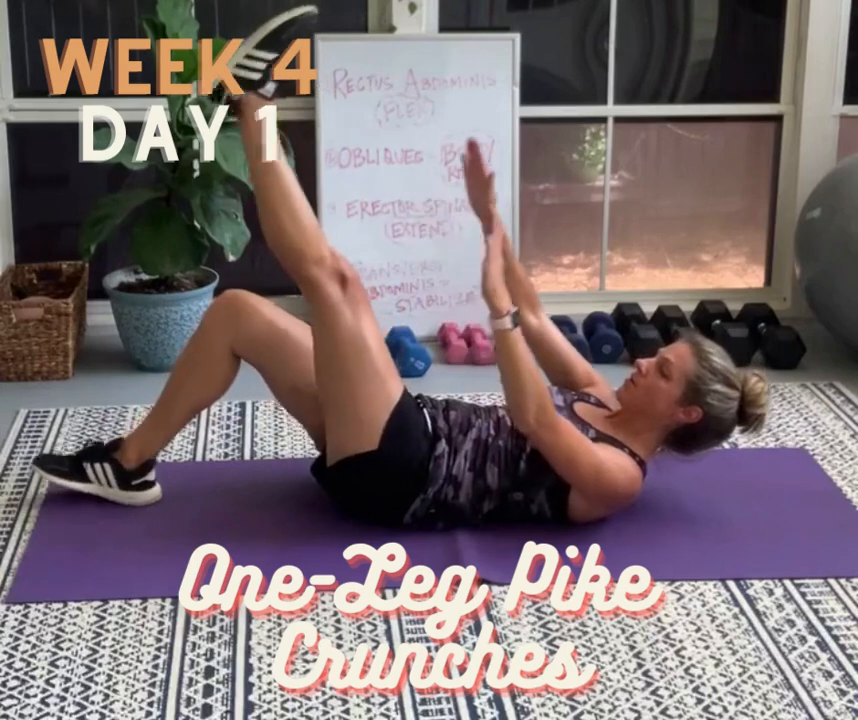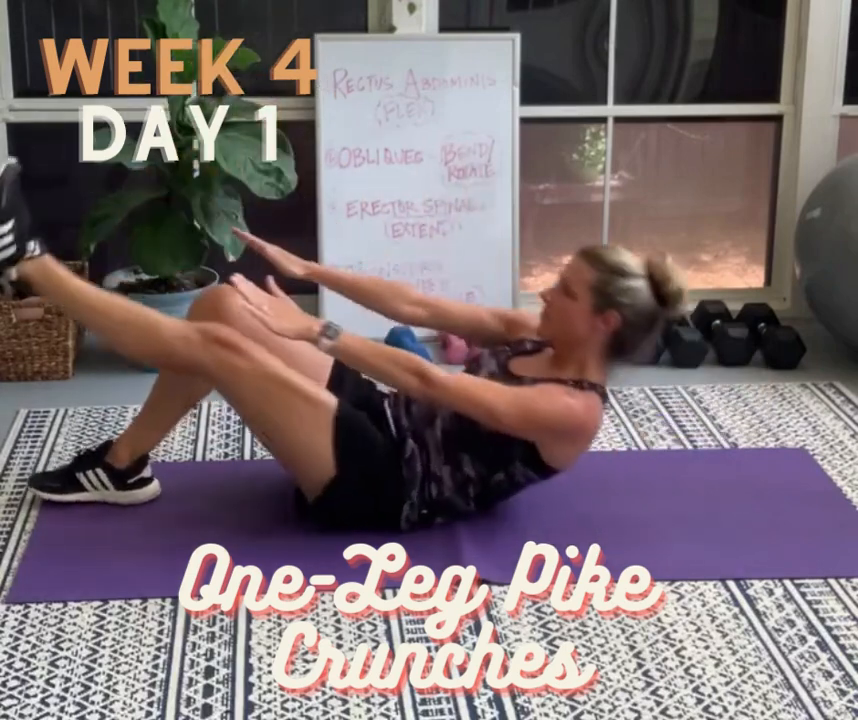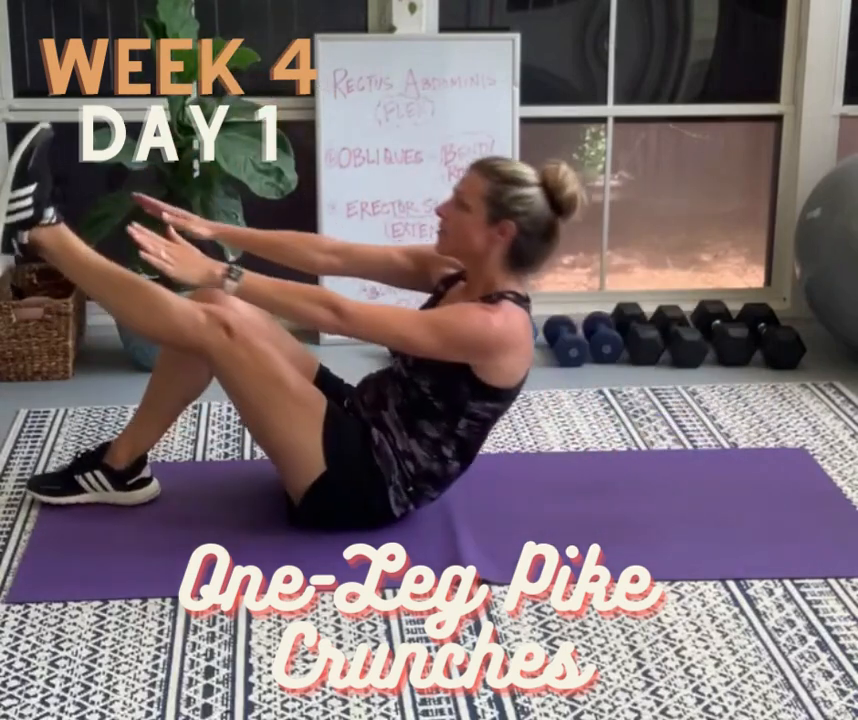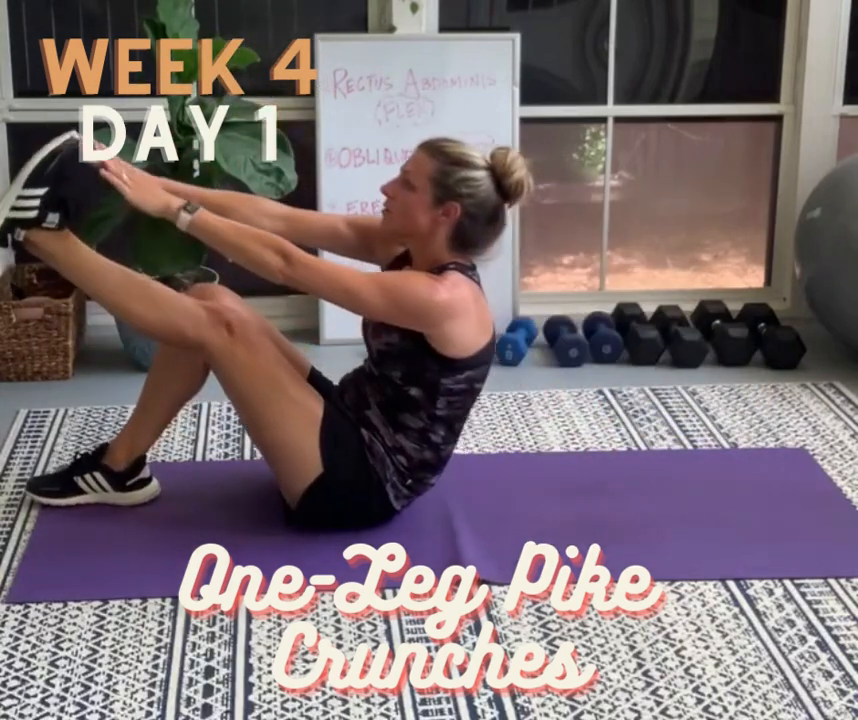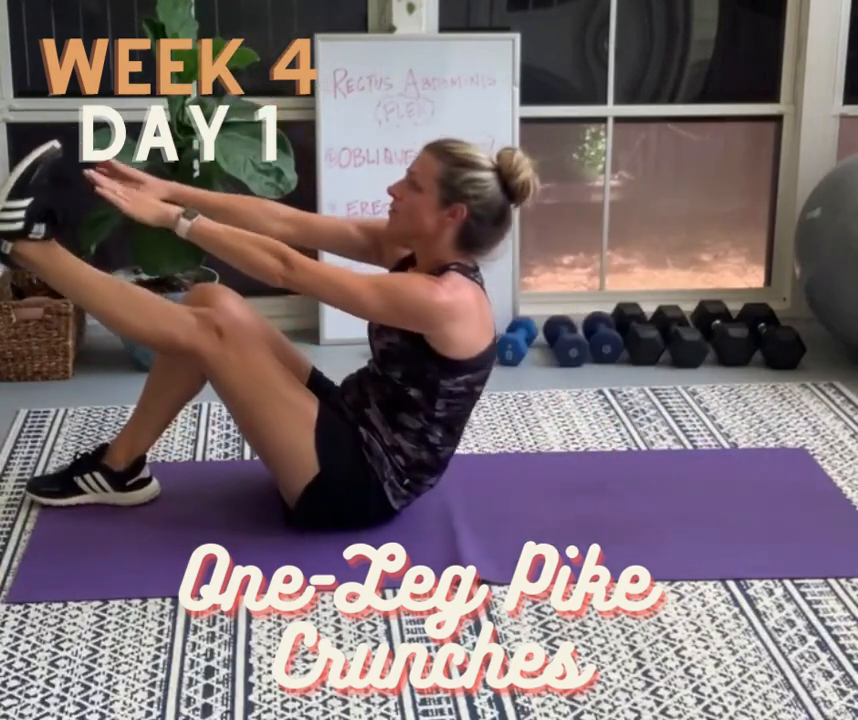
dt=0.4s
person 1, frame 1
left shoulder: (616, 478)
right shoulder: (607, 403)
left elbow: (535, 423)
right elbow: (535, 316)
left wrist: (502, 311)
right wrist: (491, 216)
left hip: (398, 470)
right hip: (409, 431)
left knee: (333, 279)
right knee: (240, 315)
left ankle: (254, 101)
right ankle: (126, 469)
person 1, frame 2
left shoulder: (575, 415)
right shoulder: (540, 336)
left elbow: (434, 384)
right elbow: (422, 309)
left wrist: (310, 331)
right wrist: (308, 271)
left hip: (379, 484)
right hip: (385, 424)
left knee: (212, 343)
right knee: (224, 305)
right ankle: (123, 467)
person 1, frame 3
left shoulder: (496, 327)
right shoulder: (455, 271)
left elbow: (337, 315)
right elbow: (333, 255)
left wrist: (217, 274)
right wrist: (213, 230)
left hip: (367, 485)
right hip: (360, 428)
left knee: (214, 325)
right knee: (212, 308)
right ankle: (121, 469)
person 1, frame 4
left shoulder: (442, 298)
right shoulder: (406, 246)
left elbow: (285, 263)
right elbow: (278, 216)
left wrist: (173, 209)
right wrist: (163, 186)
left hip: (362, 483)
right hip: (349, 430)
left knee: (217, 326)
right knee: (208, 304)
left ankle: (44, 232)
right ankle: (120, 469)
person 1, frame 5
left shoulder: (444, 299)
right shoulder: (416, 250)
left elbow: (288, 269)
right elbow: (289, 223)
left wrist: (172, 218)
right wrist: (169, 191)
left hip: (362, 482)
right hip: (347, 426)
left knee: (208, 330)
right knee: (208, 302)
right ankle: (120, 468)
